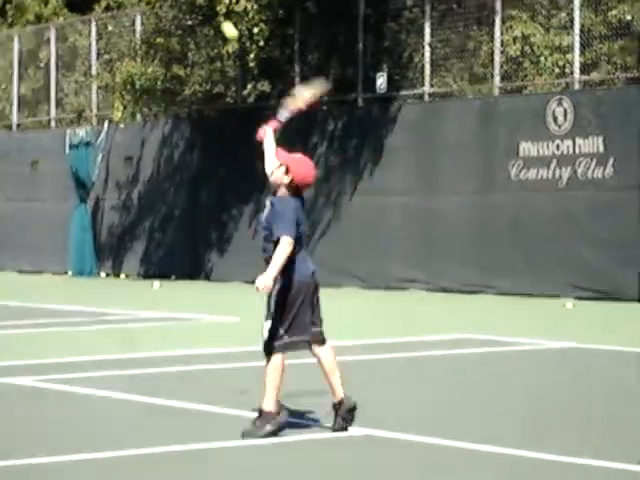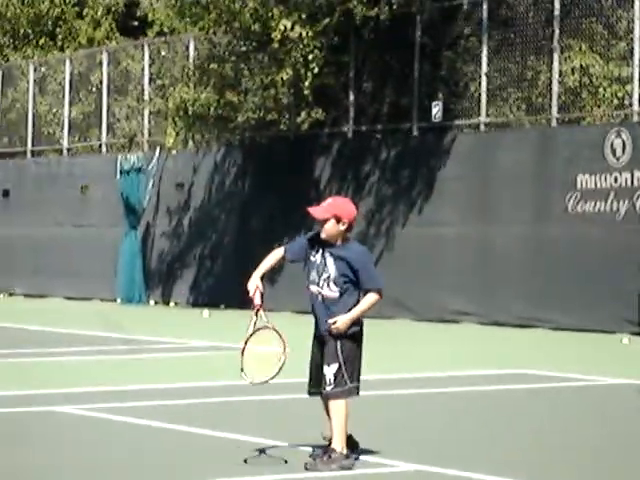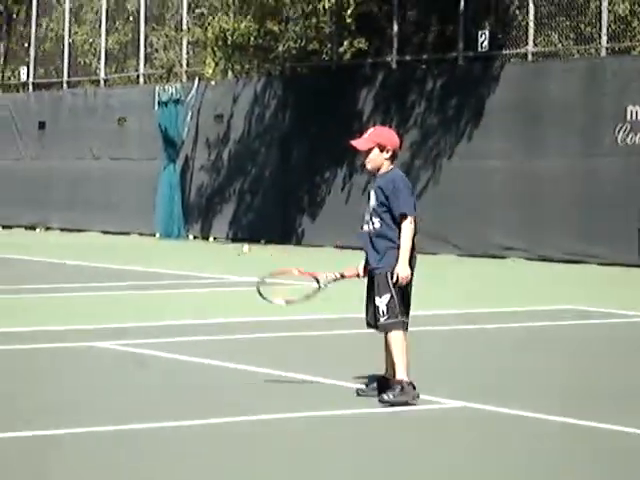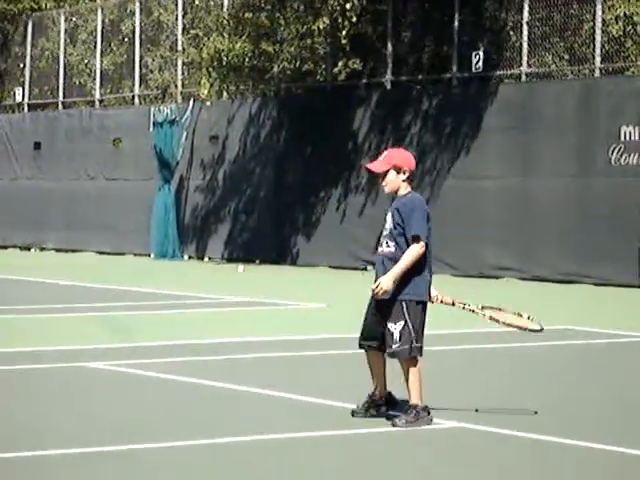
dt=0.5s
person 1, frame 1
left shoulder: (285, 207)
right shoulder: (287, 196)
left elbow: (286, 243)
right elbow: (271, 167)
left wrist: (270, 274)
right wrist: (268, 137)
left hip: (289, 282)
right hip: (304, 280)
left knee: (274, 345)
right knee: (314, 340)
left ankle: (269, 412)
right ankle: (340, 401)
person 1, frame 2
left shoulder: (358, 254)
right shoulder: (314, 241)
left elbow: (375, 292)
right elbow: (282, 252)
left wrist: (349, 317)
right wrist: (257, 275)
left hip: (343, 332)
right hip: (322, 331)
left knee: (336, 389)
right knee: (325, 389)
left ankle: (340, 452)
right ankle: (342, 441)
person 1, frame 3
left shoulder: (396, 181)
right shoulder: (379, 182)
left elbow: (408, 221)
left wrist: (403, 260)
right wrist: (365, 263)
left hip: (392, 267)
right hip: (378, 264)
left knee: (392, 322)
right knee: (384, 322)
left ankle: (405, 383)
right ankle: (389, 379)
person 1, frame 4
left shoulder: (413, 204)
right shoulder: (397, 205)
left elbow: (419, 246)
left wrist: (392, 276)
right wrist: (427, 285)
left hip: (406, 292)
right hip: (386, 290)
left knee: (404, 350)
right knee: (371, 343)
left ankle: (418, 408)
right ankle: (380, 398)
